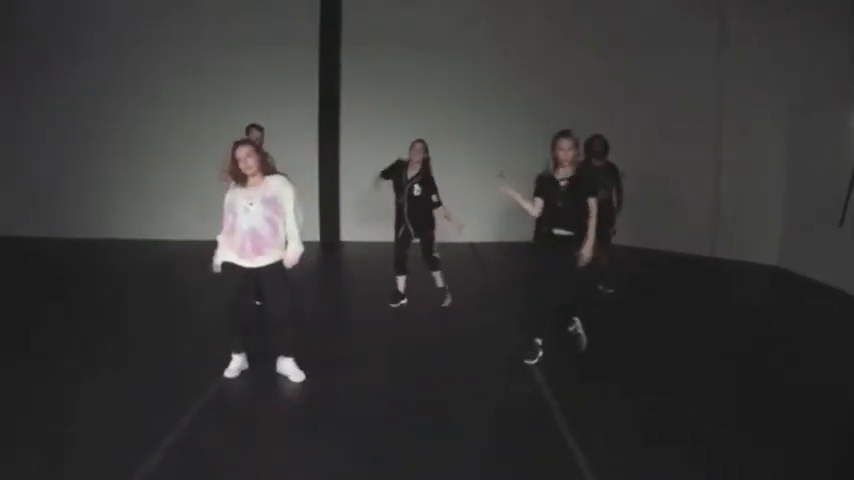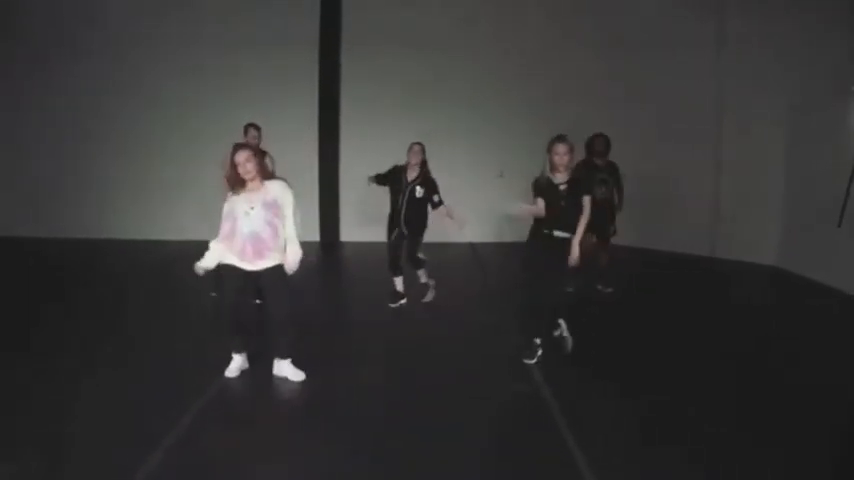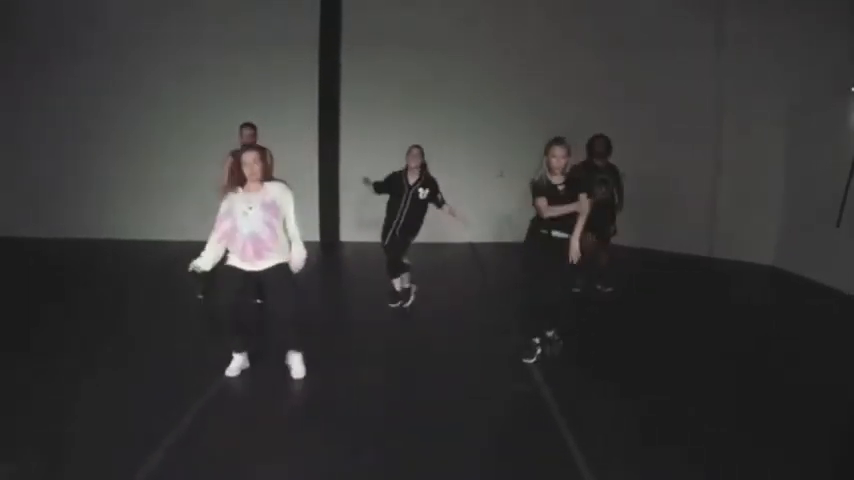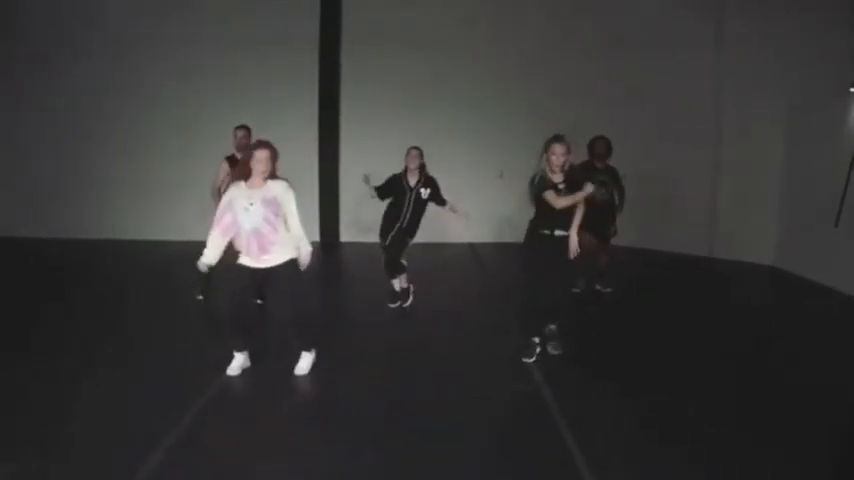
dt=0.1s
person 1, frame 1
left shoulder: (280, 185)
right shoulder: (234, 193)
left elbow: (290, 220)
right elbow: (228, 230)
left wrist: (293, 252)
right wrist: (220, 258)
left hip: (272, 261)
right hip: (237, 262)
left knee: (281, 311)
right knee: (234, 309)
left ankle: (285, 359)
right ankle: (238, 357)
person 1, frame 2
left shoulder: (278, 189)
right shoulder: (233, 199)
left elbow: (289, 225)
right elbow: (225, 235)
left wrist: (292, 257)
right wrist: (207, 261)
left hip: (271, 264)
right hip: (236, 264)
left knee: (280, 313)
right knee: (232, 310)
left ankle: (283, 362)
right ankle: (239, 357)
person 1, frame 3
left shoulder: (279, 191)
right shoulder: (233, 198)
left elbow: (291, 225)
right elbow: (221, 233)
left wrist: (297, 257)
right wrist: (203, 261)
left hip: (274, 263)
right hip: (240, 264)
left knee: (284, 311)
right knee: (229, 309)
left ankle: (293, 354)
right ankle: (240, 356)
person 1, frame 4
left shoulder: (281, 189)
right shoulder: (235, 191)
left elbow: (293, 222)
right elbow: (222, 226)
left wrist: (303, 252)
right wrist: (208, 256)
left hip: (282, 260)
right hip: (249, 261)
left knee: (292, 309)
right knee: (238, 308)
left ankle: (307, 352)
right ankle: (241, 355)
person 2, frame 1
left shoulder: (584, 179)
right shoulder: (545, 179)
left elbow: (593, 211)
right elbow: (536, 211)
left wrist: (589, 242)
right wrist: (515, 195)
left hip: (572, 242)
right hip: (546, 241)
left knee: (567, 290)
right knee: (543, 291)
left ankle: (574, 320)
right ankle: (536, 339)
person 2, frame 2
left shoulder: (580, 181)
right shoulder: (542, 182)
left elbow: (586, 210)
right elbow: (540, 210)
left wrist: (576, 242)
right wrist: (532, 209)
left hip: (566, 244)
right hip: (541, 242)
left knee: (558, 292)
right knee: (537, 291)
left ankle: (559, 323)
right ankle: (534, 340)
person 2, frame 3
left shoulder: (576, 181)
right shoulder: (539, 184)
left elbow: (585, 207)
right elbow: (545, 211)
left wrist: (575, 239)
right wrist: (573, 207)
left hip: (563, 244)
right hip: (539, 242)
left knee: (557, 292)
right knee: (537, 291)
left ankle: (550, 331)
right ankle: (533, 340)
person 2, frame 4
right shoulder: (540, 181)
left elbow: (579, 207)
right elbow: (558, 203)
left wrist: (573, 233)
right wrist: (583, 193)
left hip: (563, 242)
right hip: (539, 241)
left knee: (557, 291)
right knee: (537, 290)
left ankle: (551, 328)
right ankle: (533, 339)
person 3, frame 1
left shoulder: (426, 178)
right shoulder: (398, 167)
left elbow: (437, 204)
right elbow: (385, 174)
left wrist: (452, 220)
left hip: (424, 222)
right hip: (402, 221)
left knee: (429, 254)
right knee: (399, 255)
left ankle: (442, 287)
right ankle: (400, 292)
person 3, frame 2
left shoulder: (427, 180)
right shoulder: (396, 172)
left elbow: (438, 204)
right elbow: (379, 179)
left wrist: (454, 217)
right wrist: (372, 180)
left hip: (416, 225)
right hip: (395, 223)
left knee: (412, 255)
right knee: (393, 256)
left ankle: (425, 282)
right ankle: (399, 292)
person 3, frame 3
left shoulder: (429, 182)
right shoulder: (396, 177)
left elbow: (441, 203)
right elbow: (376, 188)
left wrist: (456, 215)
right wrist: (368, 183)
left hip: (410, 227)
right hip: (391, 224)
left knee: (396, 256)
right knee: (390, 258)
left ankle: (407, 287)
right ankle: (398, 290)
person 3, frame 4
left shoulder: (429, 182)
right shoulder: (396, 180)
left elbow: (442, 202)
right elbow: (378, 194)
left wrist: (458, 212)
right wrist: (369, 184)
left hip: (408, 228)
right hip: (390, 225)
left knee: (394, 257)
right knee: (389, 259)
left ankle: (405, 287)
right ankle: (397, 290)
person 4, frame 1
left shoulder: (611, 168)
right shoulder: (583, 169)
left elbow: (619, 189)
left wrist: (617, 208)
left hip: (605, 215)
left knee: (604, 247)
left ankle: (602, 281)
person 4, frame 2
left shoulder: (612, 167)
right shoulder: (583, 166)
left elbow: (618, 188)
left wrist: (618, 207)
left hip: (606, 213)
right hip: (588, 213)
left knee: (604, 247)
right knee: (589, 245)
left ankle: (602, 280)
person 4, frame 3
left shoulder: (612, 169)
right shoulder: (583, 168)
left elbow: (619, 189)
left wrist: (618, 207)
left hip: (607, 215)
right hip: (588, 215)
left knee: (603, 247)
right knee: (588, 247)
left ankle: (601, 280)
person 4, frame 4
left shoulder: (611, 171)
right shoulder: (583, 169)
left elbow: (620, 190)
left wrist: (619, 208)
left hip: (606, 215)
right hip: (587, 215)
left knee: (603, 248)
right knee: (587, 247)
left ankle: (600, 280)
right ankle: (581, 280)
